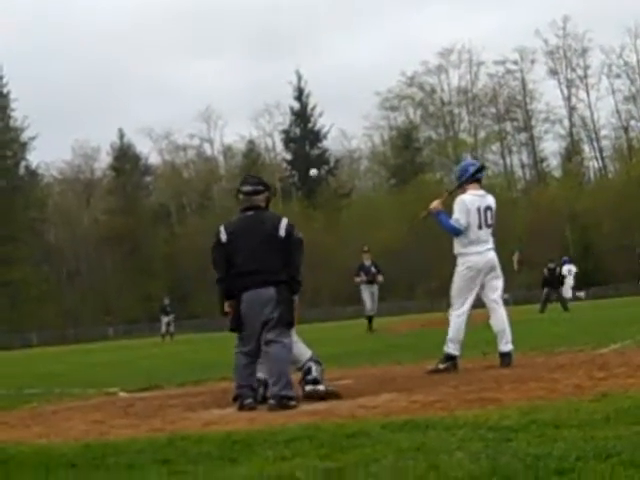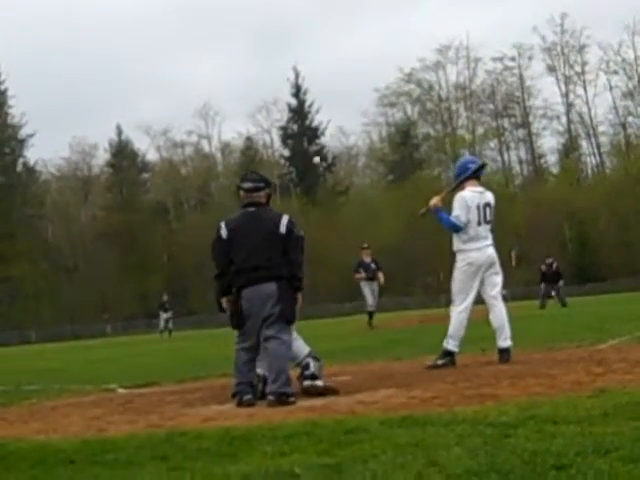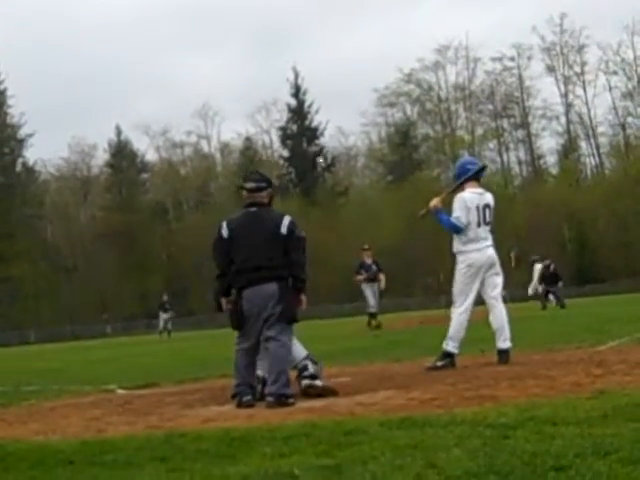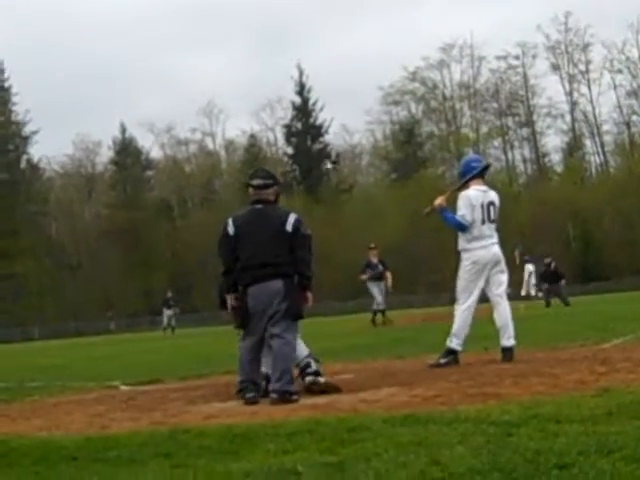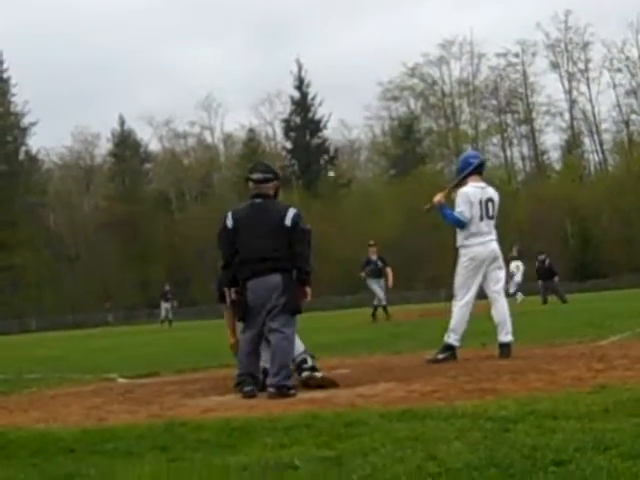
dt=0.1s
person 1, frame 1
left shoulder: (227, 229)
right shoulder: (281, 224)
left elbow: (222, 267)
right elbow: (293, 262)
left wrist: (228, 297)
right wrist: (293, 291)
left hip: (245, 295)
right hip: (275, 292)
left knee: (245, 347)
right knee: (277, 343)
left ankle: (245, 396)
right ankle: (280, 395)
person 1, frame 2
left shoulder: (227, 226)
right shoulder: (282, 221)
left elbow: (221, 263)
right elbow: (294, 258)
left wrist: (224, 293)
right wrist: (296, 287)
left hip: (245, 291)
right hip: (275, 288)
left knee: (245, 343)
right knee: (277, 339)
left ankle: (244, 392)
right ankle: (278, 391)
person 1, frame 3
left shoulder: (229, 226)
right shoulder: (283, 221)
left elbow: (222, 263)
right elbow: (296, 259)
left wrist: (224, 293)
right wrist: (300, 289)
left hip: (246, 292)
right hip: (276, 289)
left knee: (245, 344)
right knee: (278, 340)
left ankle: (244, 393)
right ankle: (277, 392)
person 1, frame 4
left shoulder: (234, 222)
right shoulder: (289, 219)
left elbow: (228, 260)
right elbow: (302, 256)
left wrist: (230, 290)
right wrist: (306, 286)
left hip: (251, 288)
right hip: (281, 286)
left knee: (250, 340)
right knee: (282, 337)
left ankle: (249, 389)
right ankle: (281, 389)
person 1, frame 5
left shoulder: (234, 216)
right shoulder: (288, 214)
left elbow: (227, 254)
right elbow: (301, 251)
left wrist: (231, 284)
right wrist: (304, 281)
left hip: (250, 282)
right hip: (280, 281)
left knee: (249, 333)
right knee: (281, 331)
left ankle: (247, 383)
right ankle: (279, 383)
person 2, frame 1
left shoulder: (463, 200)
right shoulder: (490, 199)
left elbow: (456, 229)
left wrist: (438, 212)
left hip: (469, 260)
right hip: (489, 257)
left knee: (459, 309)
right knee: (496, 304)
left ankle: (451, 356)
right ankle: (506, 352)
person 2, frame 2
left shoulder: (463, 196)
right shoulder: (489, 196)
left elbow: (455, 226)
left wrist: (437, 209)
left hip: (469, 256)
right hip: (488, 253)
left knee: (460, 305)
right knee: (495, 300)
left ankle: (449, 352)
right ankle: (504, 348)
person 2, frame 3
left shoulder: (462, 197)
right shoulder: (488, 197)
left elbow: (456, 227)
left wrist: (437, 210)
left hip: (469, 257)
right hip: (488, 254)
left knee: (461, 306)
right knee: (495, 301)
left ankle: (449, 353)
right ankle: (504, 349)
person 2, frame 4
left shoulder: (467, 195)
right shoulder: (494, 196)
left elbow: (461, 225)
left wrist: (442, 209)
left hip: (474, 255)
right hip: (494, 251)
left knee: (465, 303)
right knee: (500, 299)
left ankle: (453, 351)
right ankle: (508, 347)
person 2, frame 5
left shoulder: (465, 192)
right shoulder: (493, 192)
left elbow: (460, 222)
left wrist: (441, 206)
left hip: (472, 251)
right hip: (492, 248)
left knee: (463, 299)
right knee: (497, 295)
left ankle: (450, 346)
right ankle: (505, 343)
